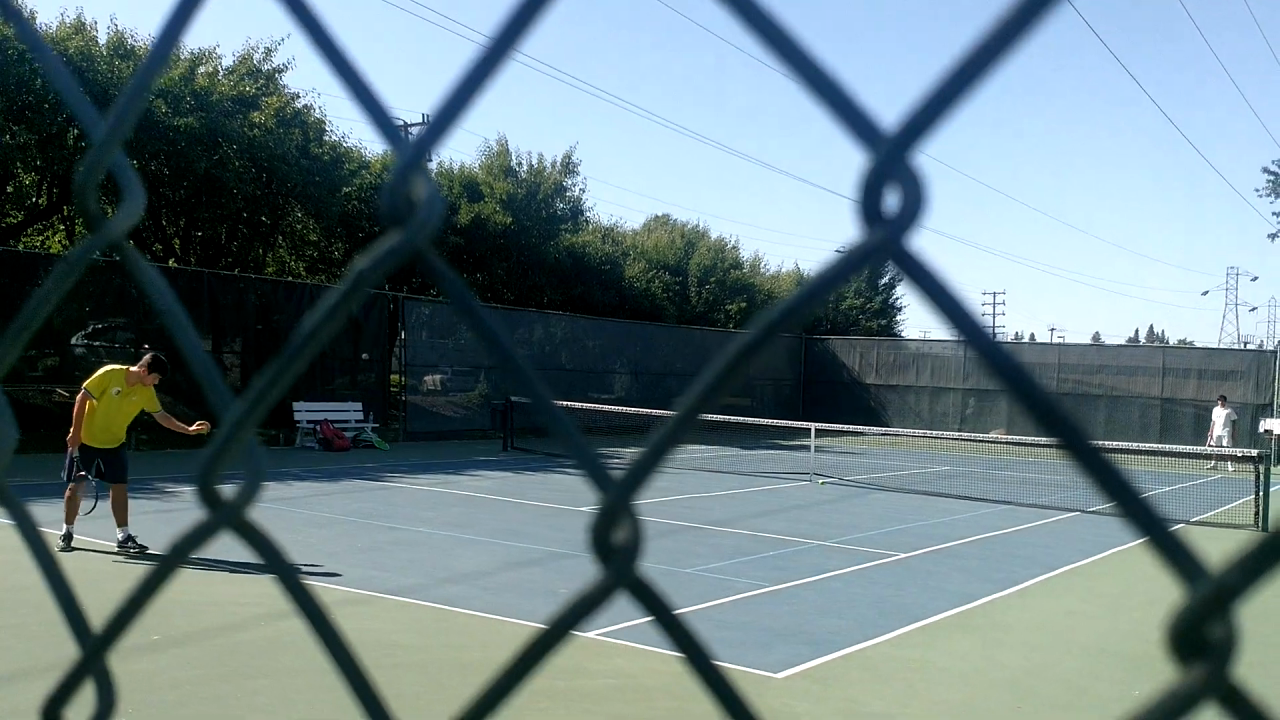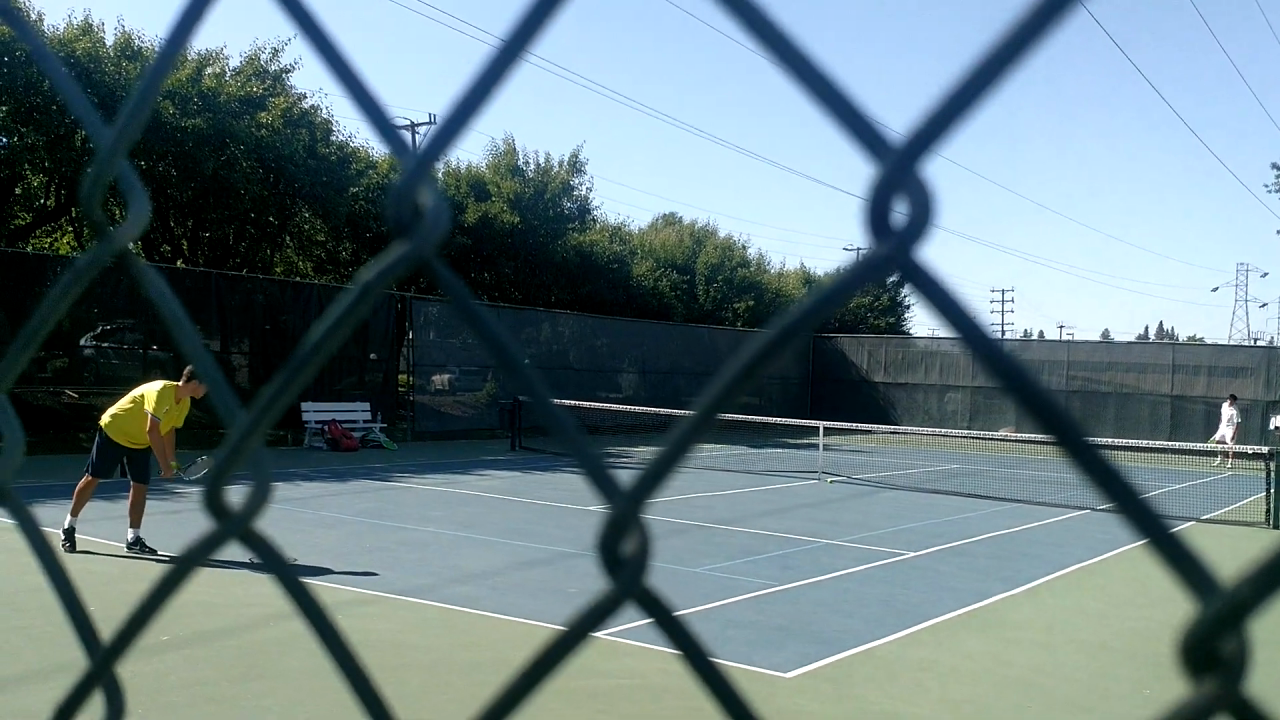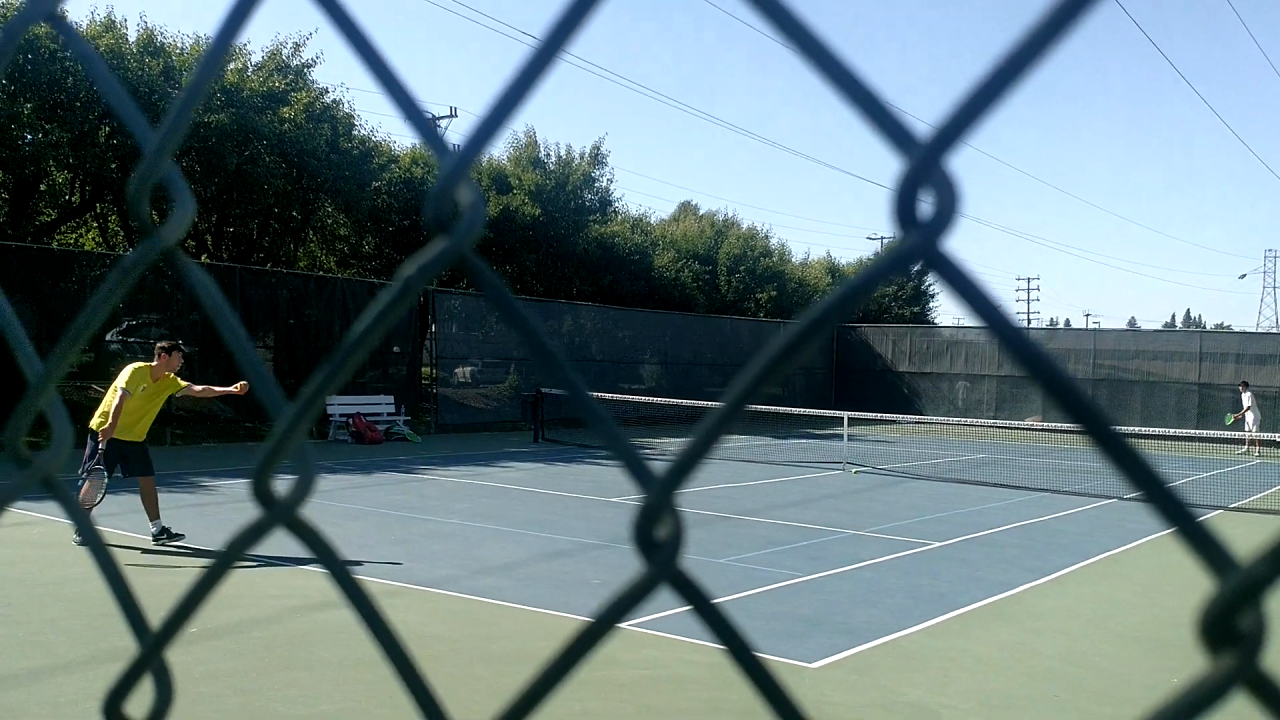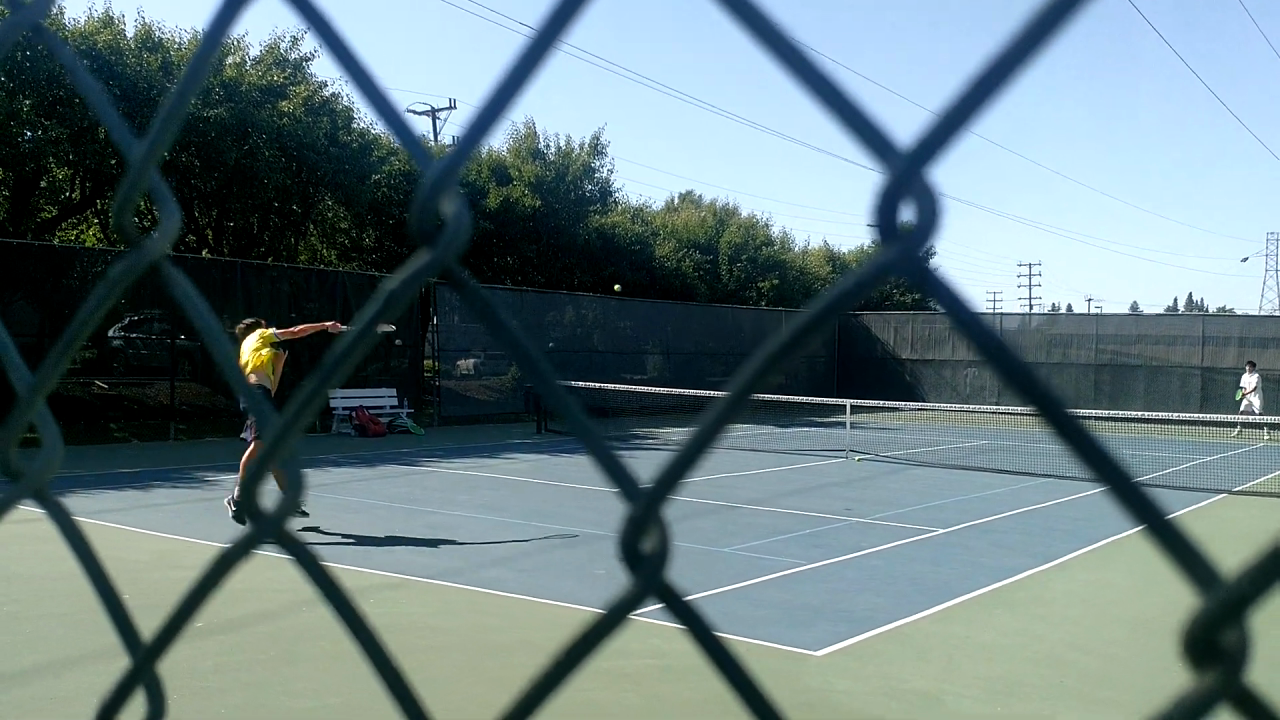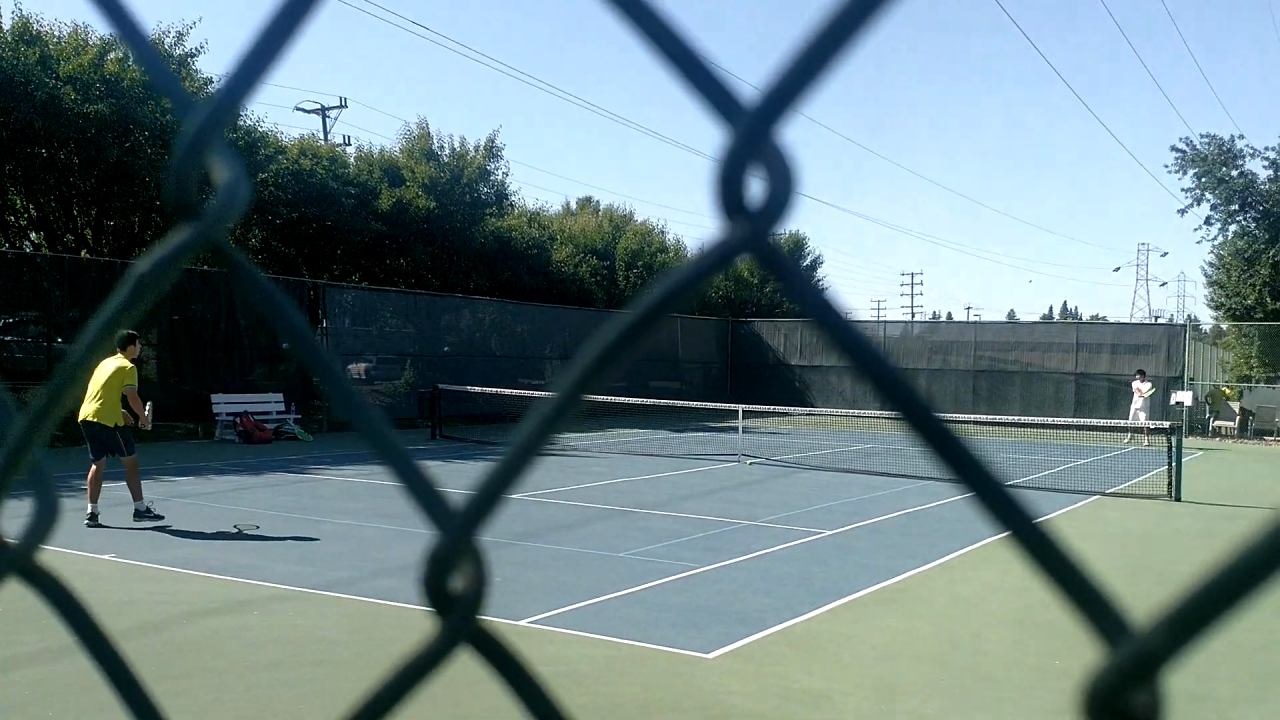
dt=1s
person 1, frame 1
left shoulder: (146, 391)
right shoulder: (109, 374)
left elbow: (161, 416)
right elbow: (82, 399)
left wrist: (188, 429)
right wrist: (75, 433)
left hip: (114, 442)
right hip: (85, 439)
left knee: (119, 486)
right knee: (75, 486)
left ankle: (124, 537)
right ankle: (67, 533)
person 1, frame 2
left shoulder: (184, 402)
right shoulder: (160, 391)
left elbow: (169, 429)
right elbow: (152, 431)
left wrist: (171, 461)
right wrist: (164, 464)
left hip: (141, 443)
right hip: (113, 432)
left knee: (140, 486)
right knee: (92, 479)
left ankle: (133, 539)
right ankle: (69, 527)
person 1, frame 3
left shoulder: (169, 382)
right shoulder: (134, 371)
left elbow: (197, 390)
right elbow: (120, 398)
left wrist: (229, 390)
right wrist: (110, 425)
left hip: (134, 437)
right hip: (105, 432)
left knee: (147, 481)
left ankle: (158, 530)
right ankle: (82, 528)
person 1, frame 4
left shoulder: (249, 350)
right shoulder: (257, 337)
right elbow: (295, 332)
left wrist: (278, 363)
right wrist: (325, 326)
left hip: (262, 394)
right hip: (257, 392)
right knee: (259, 444)
right ankle: (237, 496)
person 1, frame 5
left shoulder: (105, 363)
right shoulder: (128, 367)
right elbow: (133, 398)
right wrist: (144, 418)
left hip: (87, 419)
right hip: (108, 421)
left knee: (98, 464)
right knee: (131, 462)
left ankle: (92, 512)
right ankle: (140, 509)
